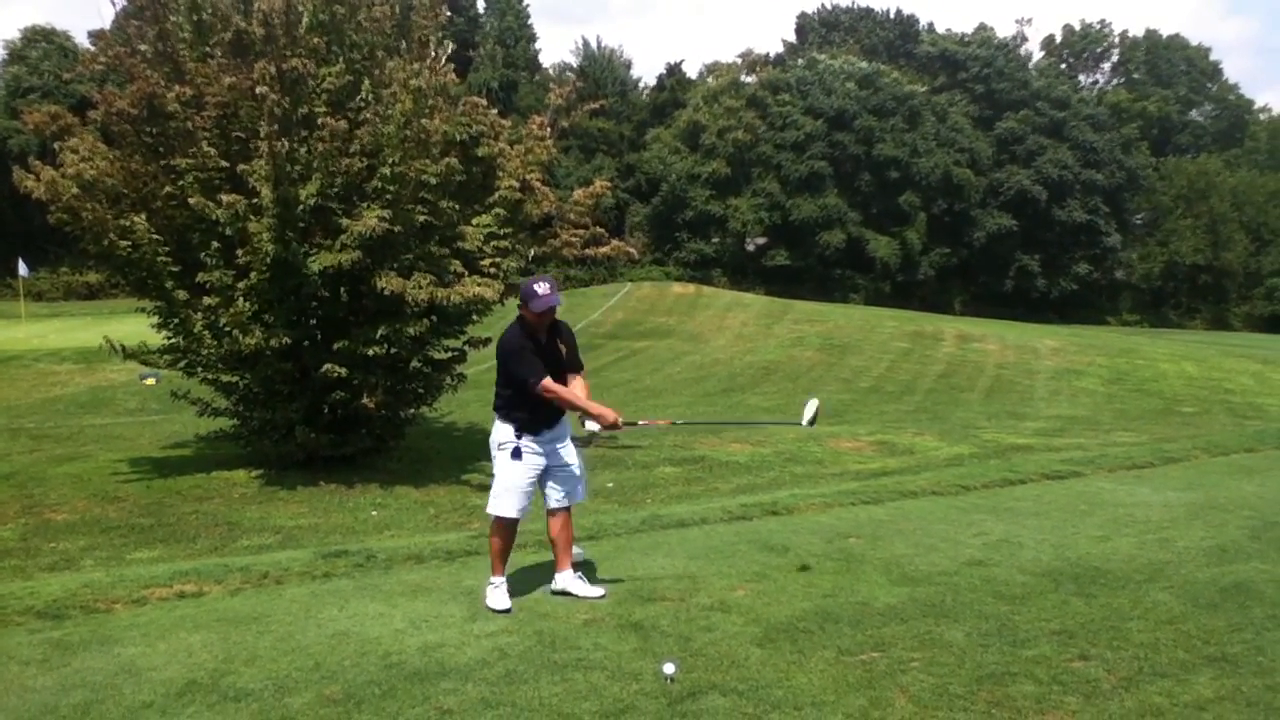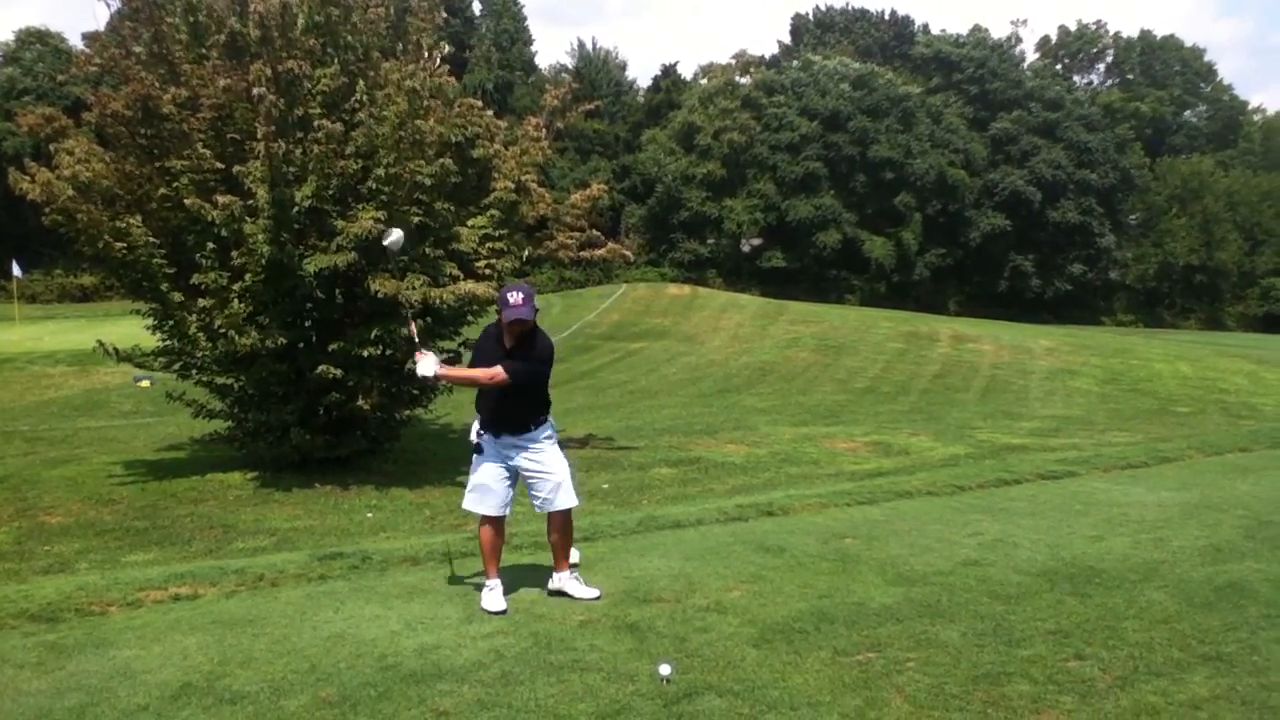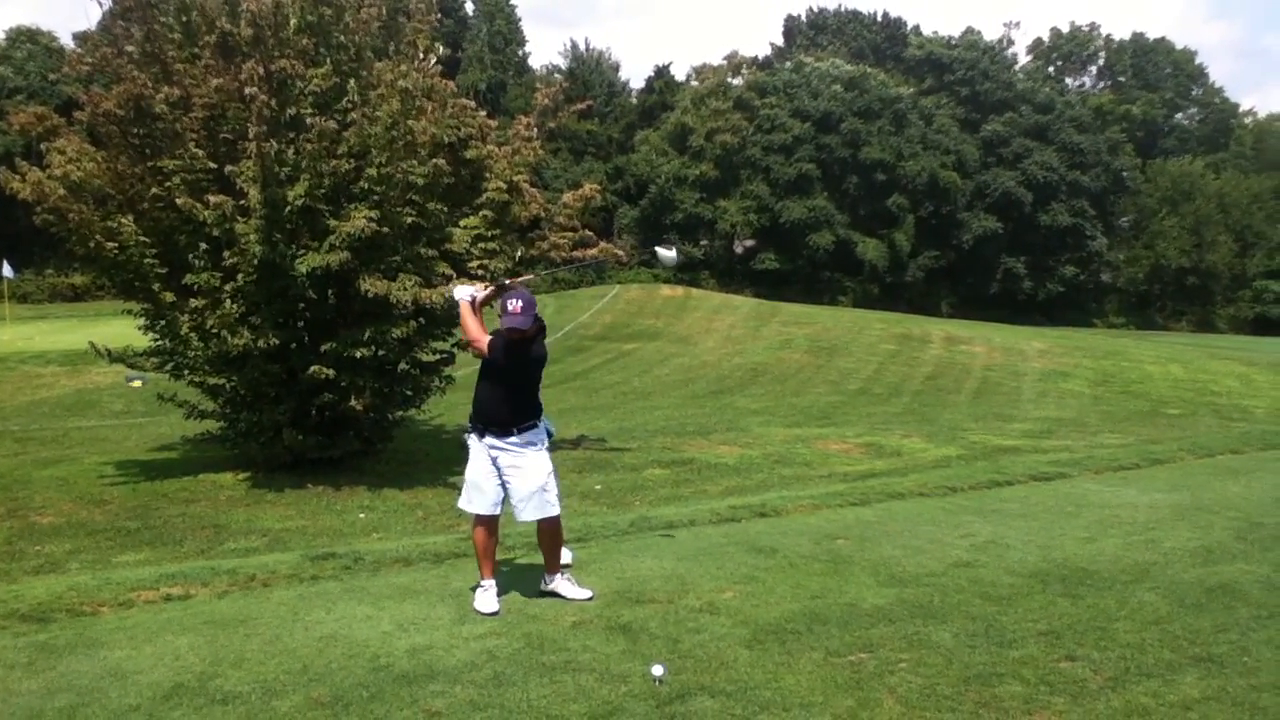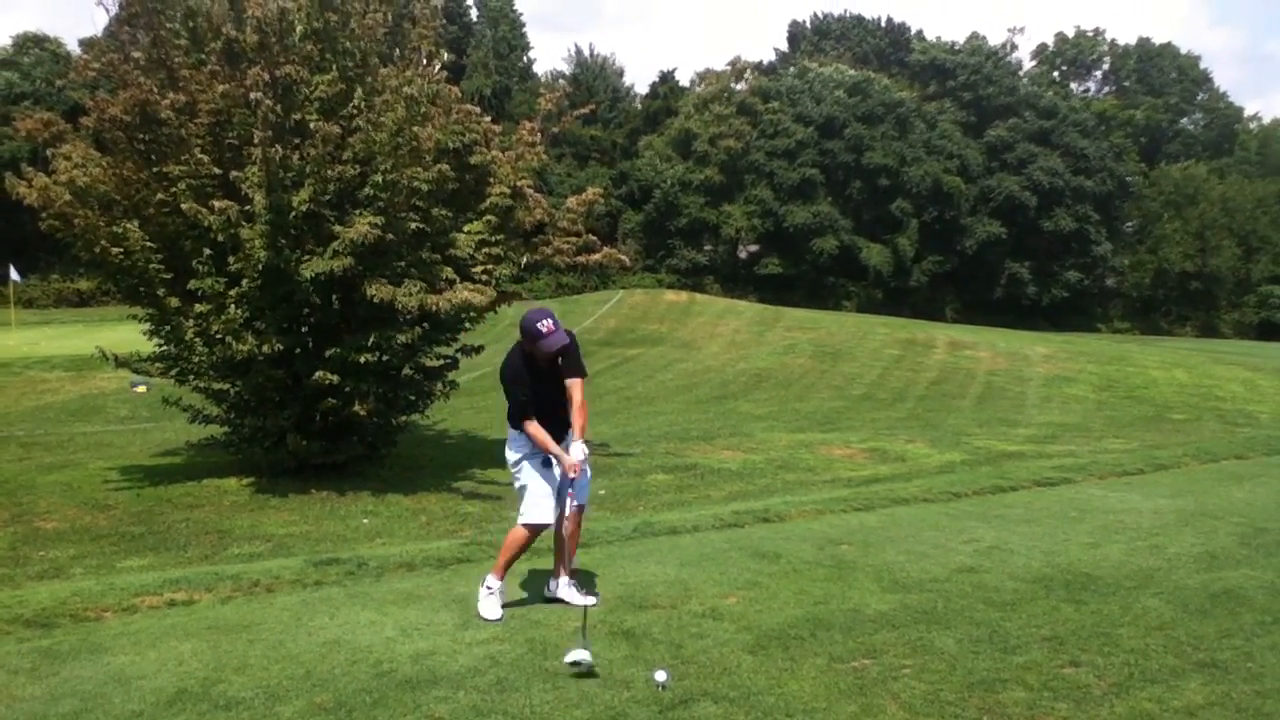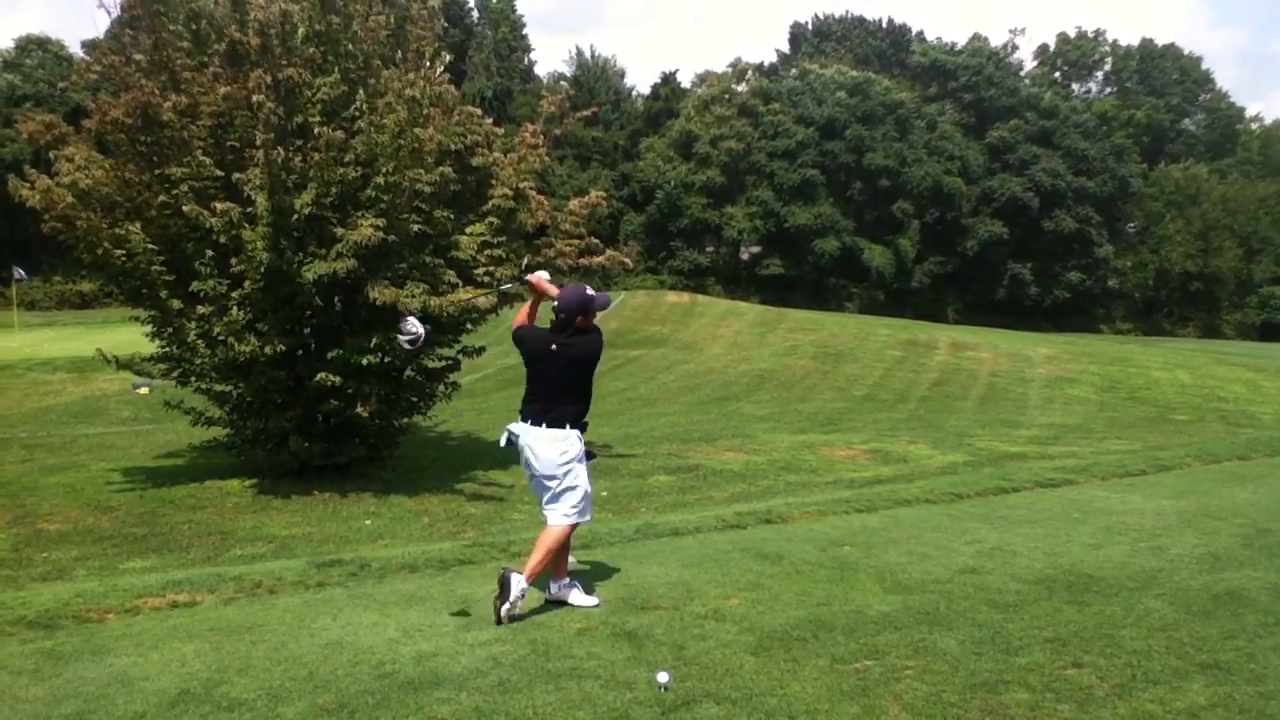
dt=0.4s
person 1, frame 1
left shoulder: (561, 332)
right shoulder: (513, 343)
left elbow: (575, 379)
right elbow: (549, 390)
left wrist: (588, 410)
right wrist: (597, 411)
left hip: (555, 432)
right hip: (517, 437)
left knee: (561, 505)
right knee: (506, 512)
left ankle: (564, 575)
right ankle: (496, 581)
person 1, frame 2
left shoulder: (540, 347)
right shoulder: (490, 335)
left elbow: (491, 377)
right elbow: (473, 372)
left wrist: (441, 372)
right wrist: (440, 368)
left hip: (535, 438)
right hip: (492, 438)
left knee: (560, 507)
right knee: (491, 513)
left ankle: (562, 576)
right ankle: (492, 583)
person 1, frame 3
left shoulder: (531, 350)
right shoulder: (507, 337)
left elbow: (476, 340)
right elbow: (478, 344)
left wrist: (464, 301)
right wrist: (477, 304)
left hip: (522, 442)
right hip: (484, 439)
left knee: (546, 513)
right knee: (484, 514)
left ankle: (554, 577)
right ankle: (487, 584)
person 1, frame 4
left shoulder: (567, 346)
right shoulder: (514, 368)
left elbow: (576, 395)
right elbow: (529, 422)
left wrist: (577, 443)
right wrist: (560, 456)
left hip: (567, 440)
right hip: (531, 446)
left knee: (573, 509)
right knee: (536, 519)
left ankle: (560, 581)
right ankle: (493, 584)
person 1, frame 5
left shoulder: (534, 339)
right shoulder: (587, 345)
left elbow: (517, 324)
right elbow: (590, 325)
left wrist: (536, 294)
right wrist: (548, 289)
left hip: (531, 433)
right hip: (560, 439)
left knee: (561, 511)
right knee: (564, 517)
left ankle: (559, 582)
right ankle: (520, 580)
